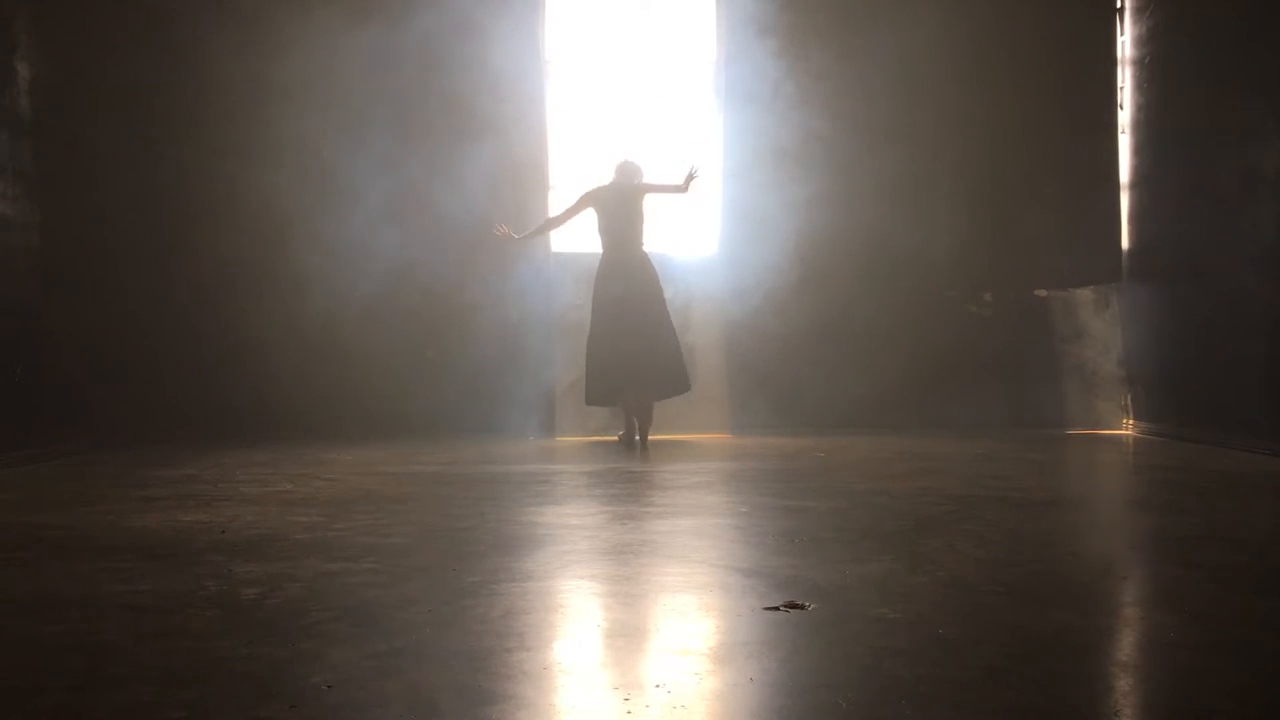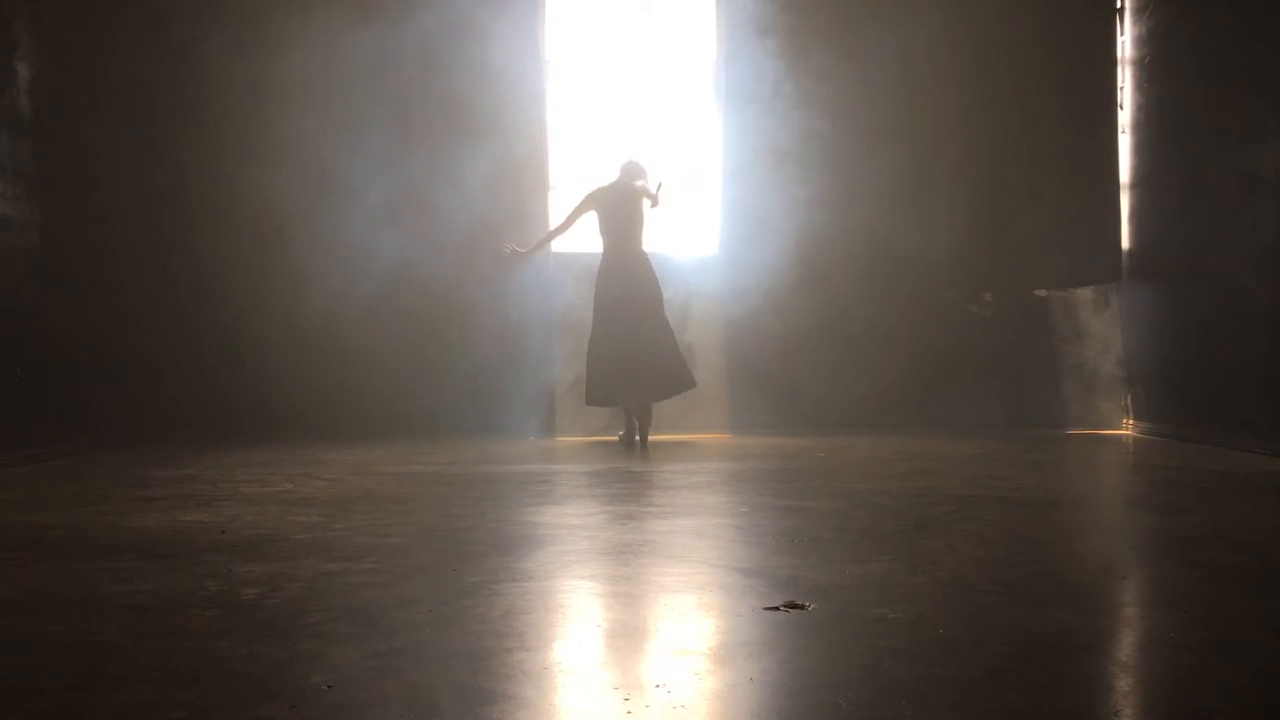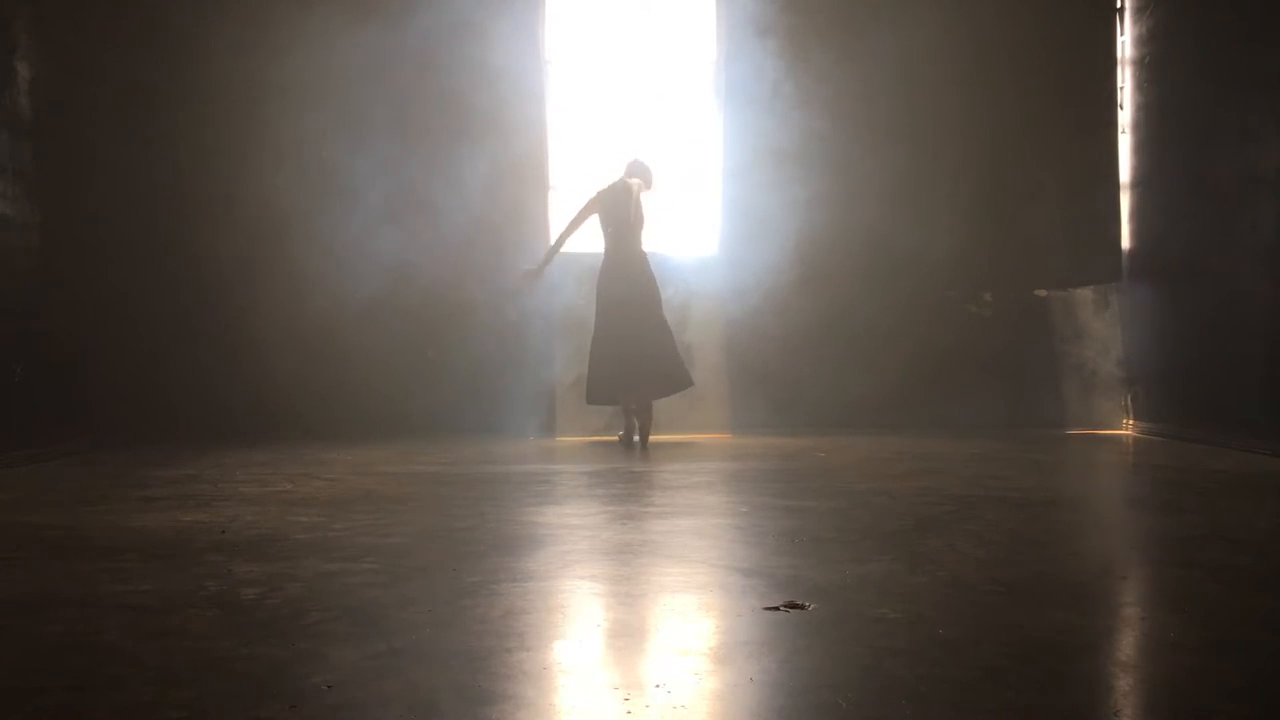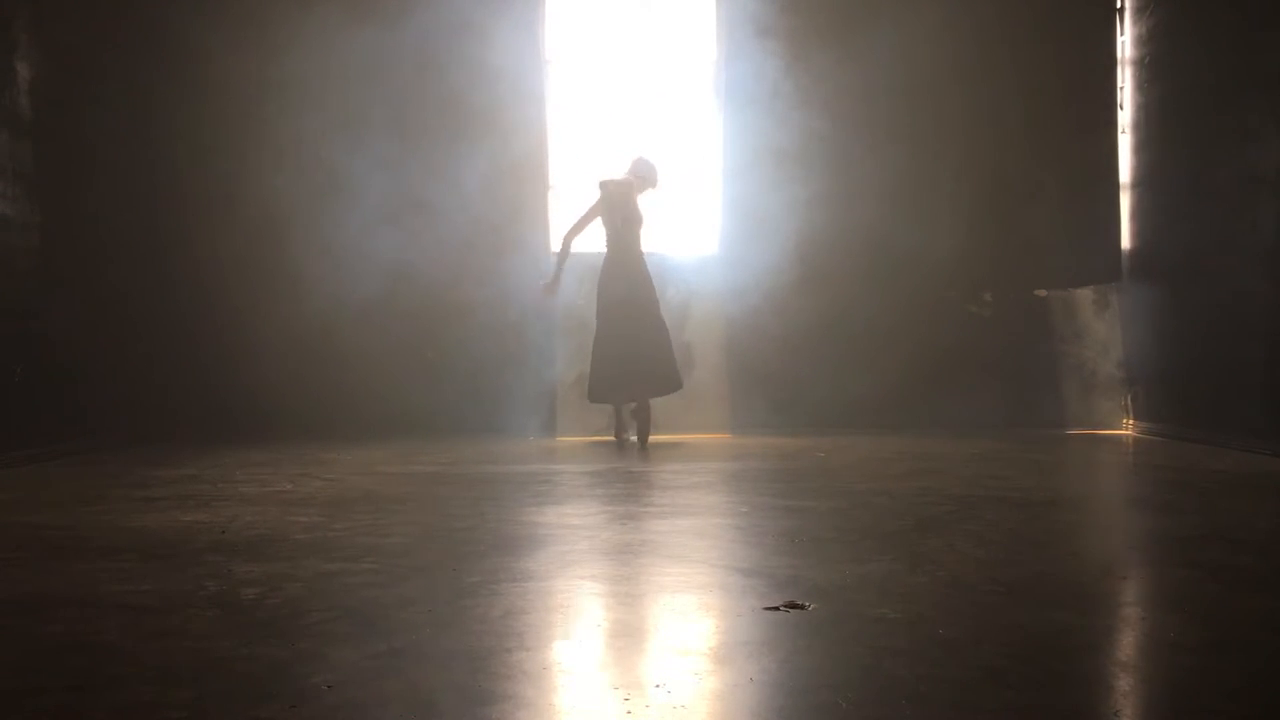
dt=0.1s
person 1, frame 1
left shoulder: (597, 194)
right shoulder: (637, 188)
left elbow: (555, 221)
right elbow: (659, 188)
left wrist: (518, 238)
right wrist: (682, 187)
left hip: (610, 272)
right hip: (638, 270)
left knee: (615, 347)
right knee: (649, 344)
left ankle: (631, 426)
right ankle: (643, 424)
person 1, frame 2
left shoulder: (598, 195)
right shoulder: (635, 189)
left elbow: (560, 229)
right elbow: (648, 190)
left wrist: (528, 251)
left hip: (610, 272)
right hip: (637, 269)
left knee: (615, 347)
right knee: (648, 344)
left ankle: (631, 426)
right ankle: (643, 425)
person 1, frame 3
left shoulder: (603, 197)
right shoulder: (629, 187)
left elbow: (564, 236)
right elbow: (632, 186)
left wrist: (542, 265)
left hip: (612, 271)
right hip: (633, 269)
left knee: (616, 346)
right knee: (646, 343)
left ankle: (630, 424)
right ankle: (642, 420)
person 1, frame 4
left shoulder: (609, 193)
right shoulder: (623, 187)
left elbow: (570, 236)
right elbow: (606, 183)
left wrist: (557, 273)
left hip: (612, 271)
right hip: (630, 269)
left knee: (616, 345)
right knee: (644, 343)
left ankle: (620, 422)
right ankle: (641, 424)
